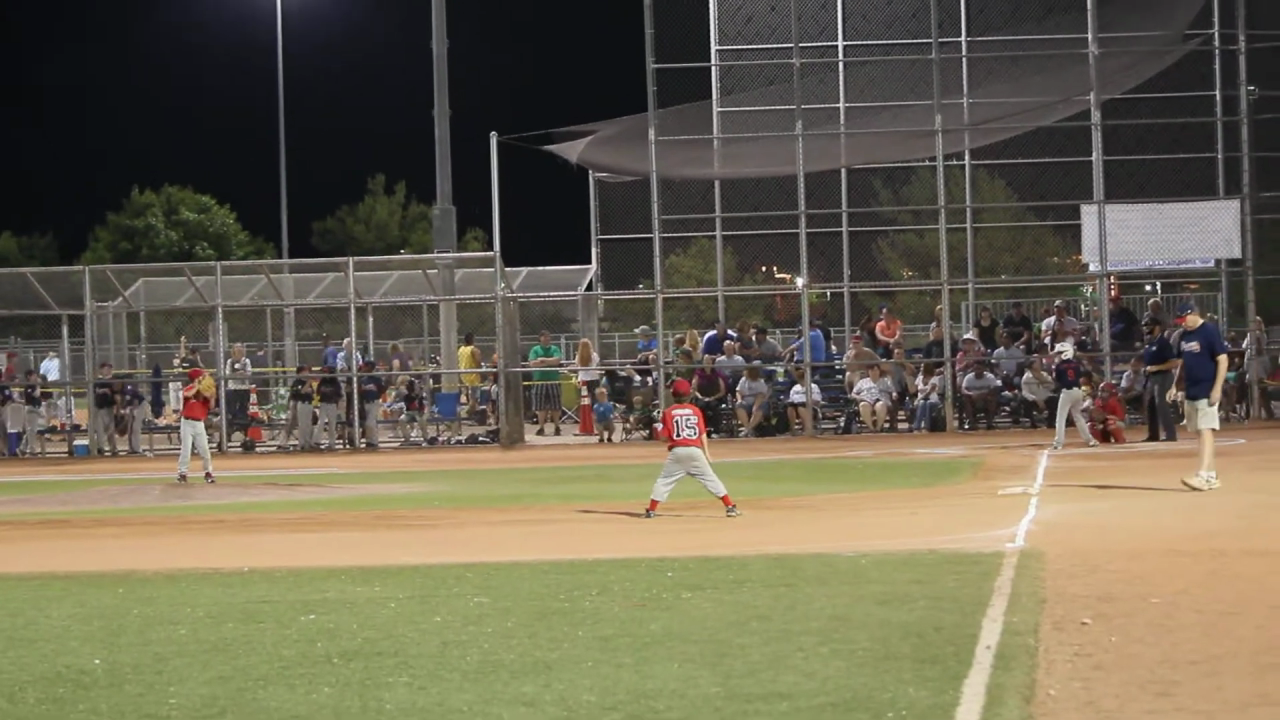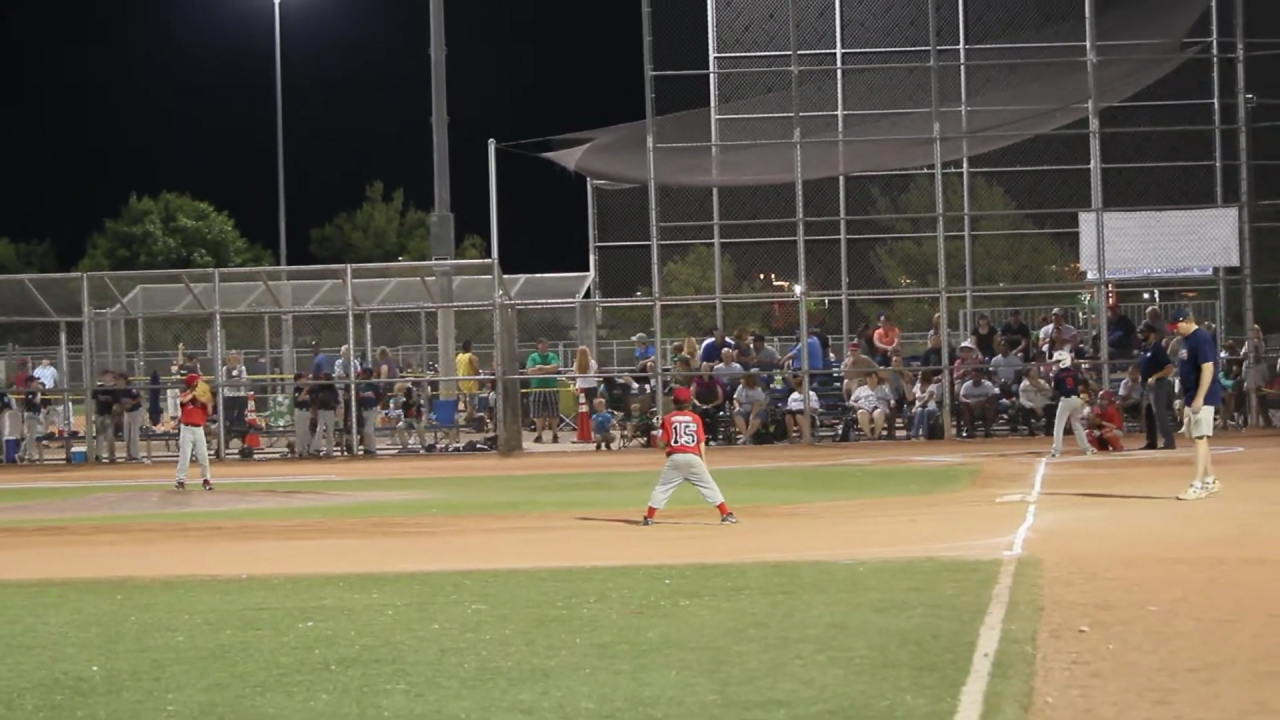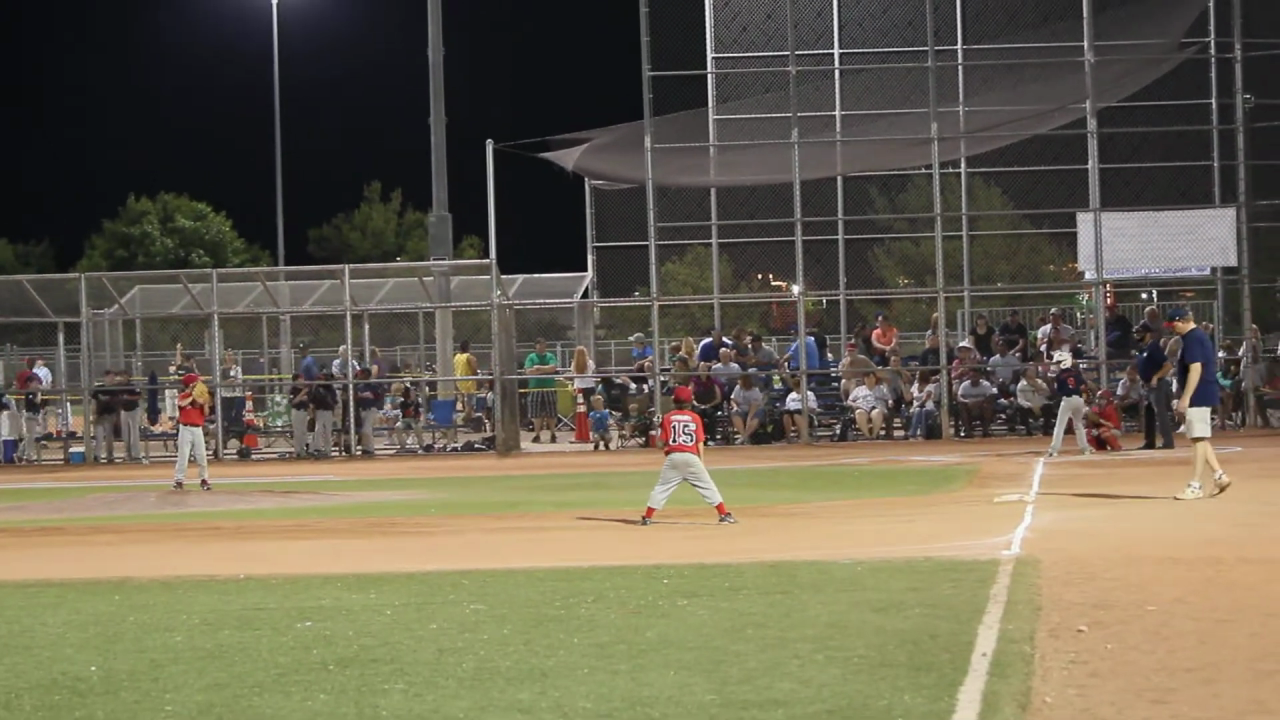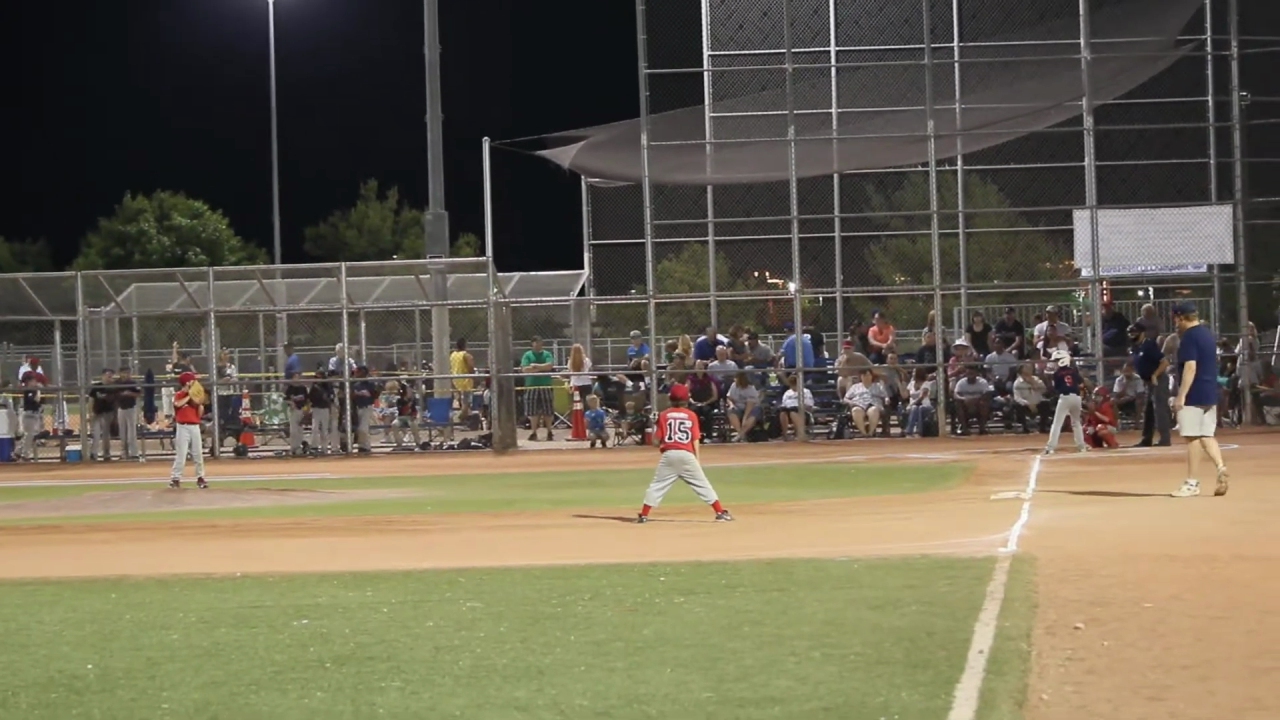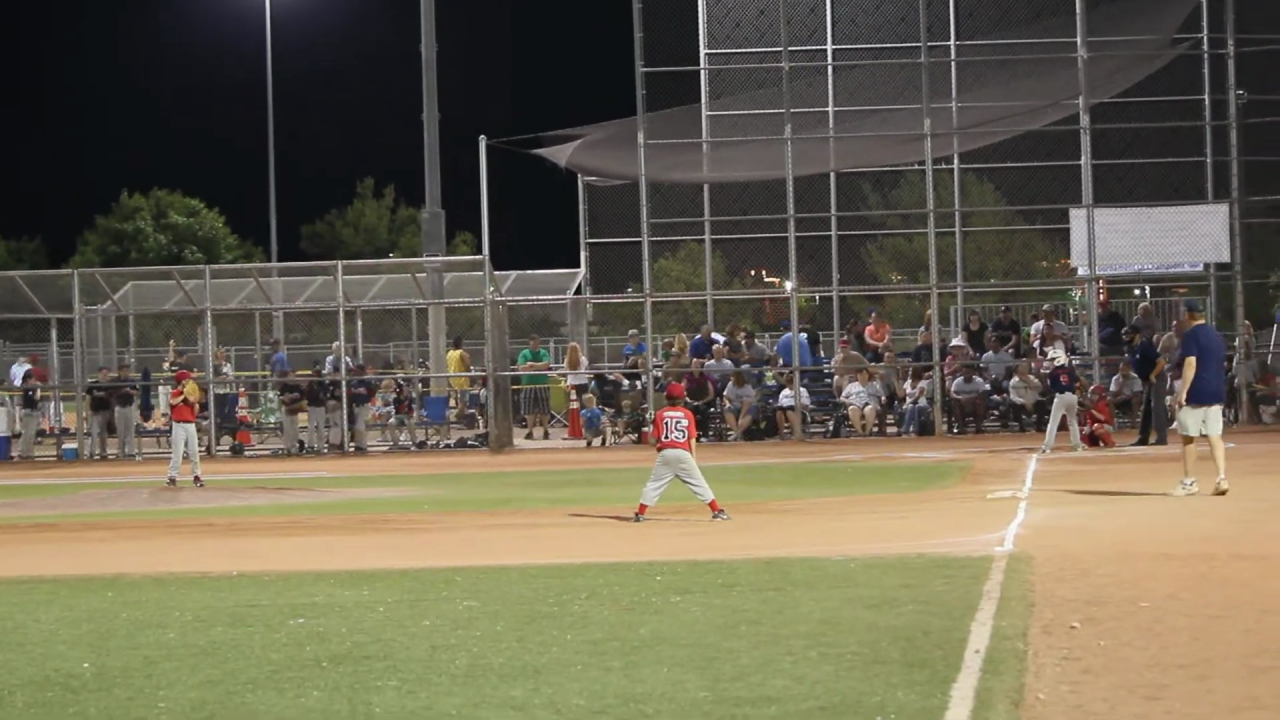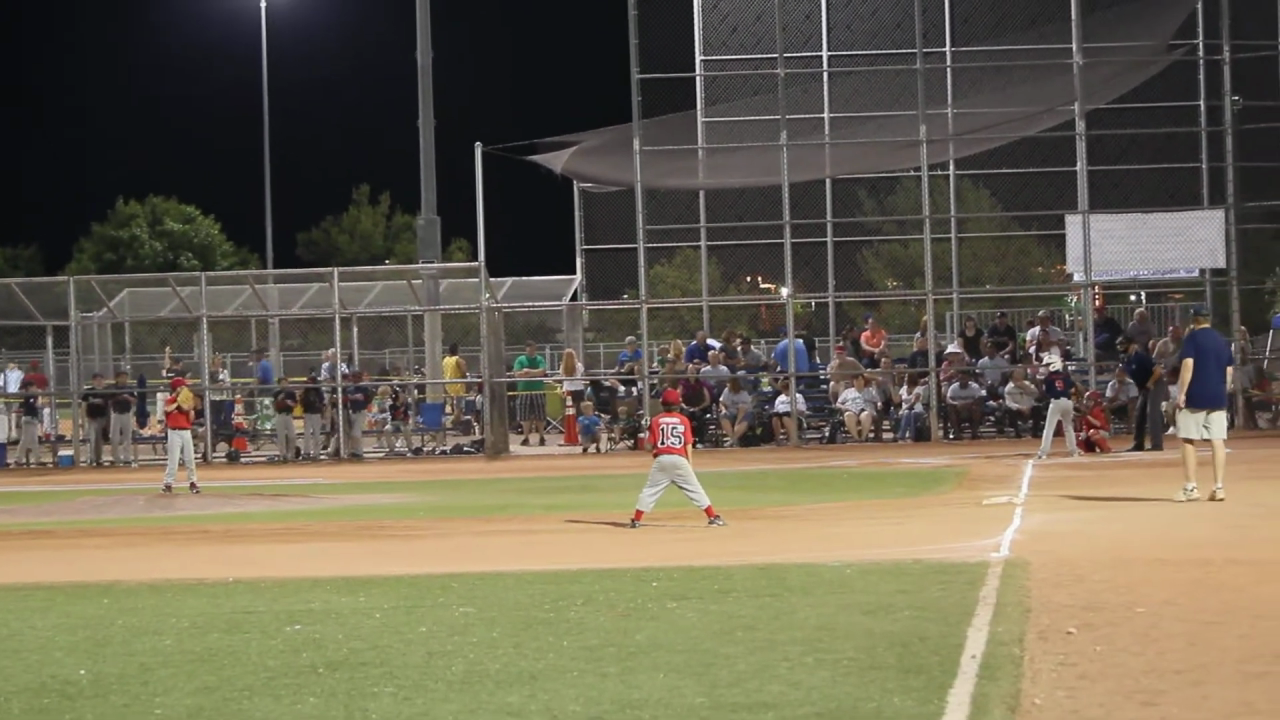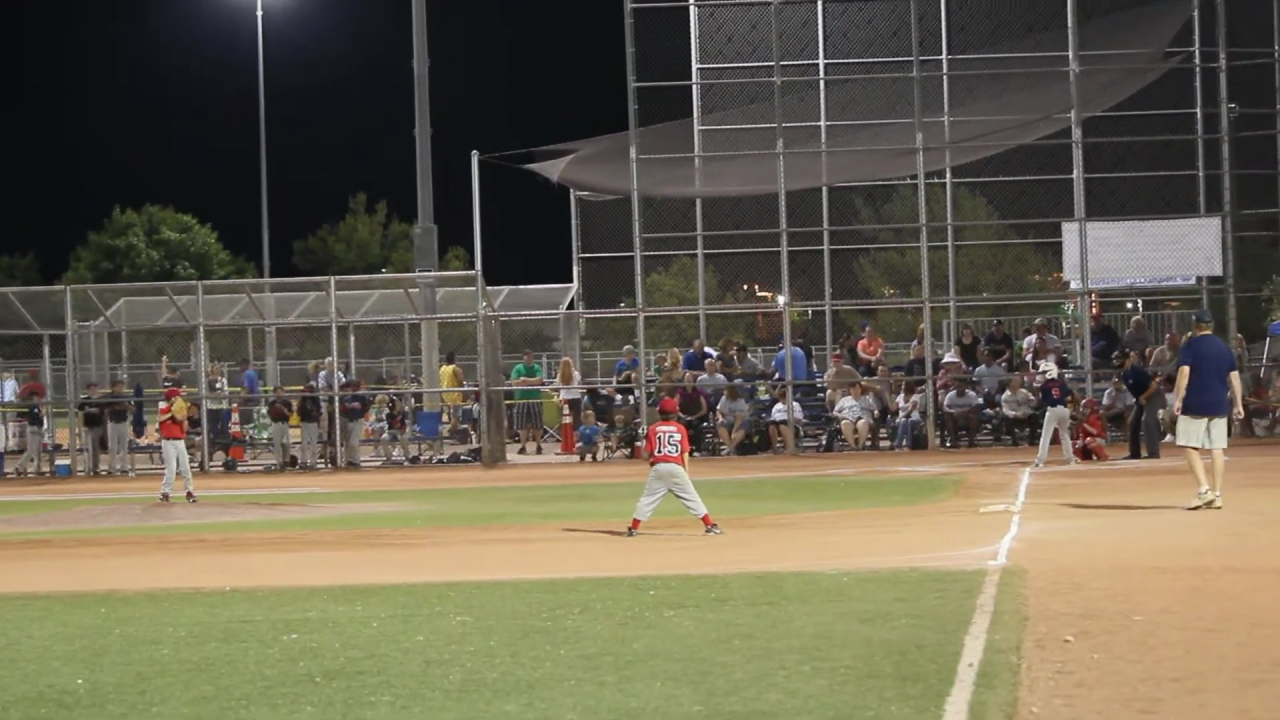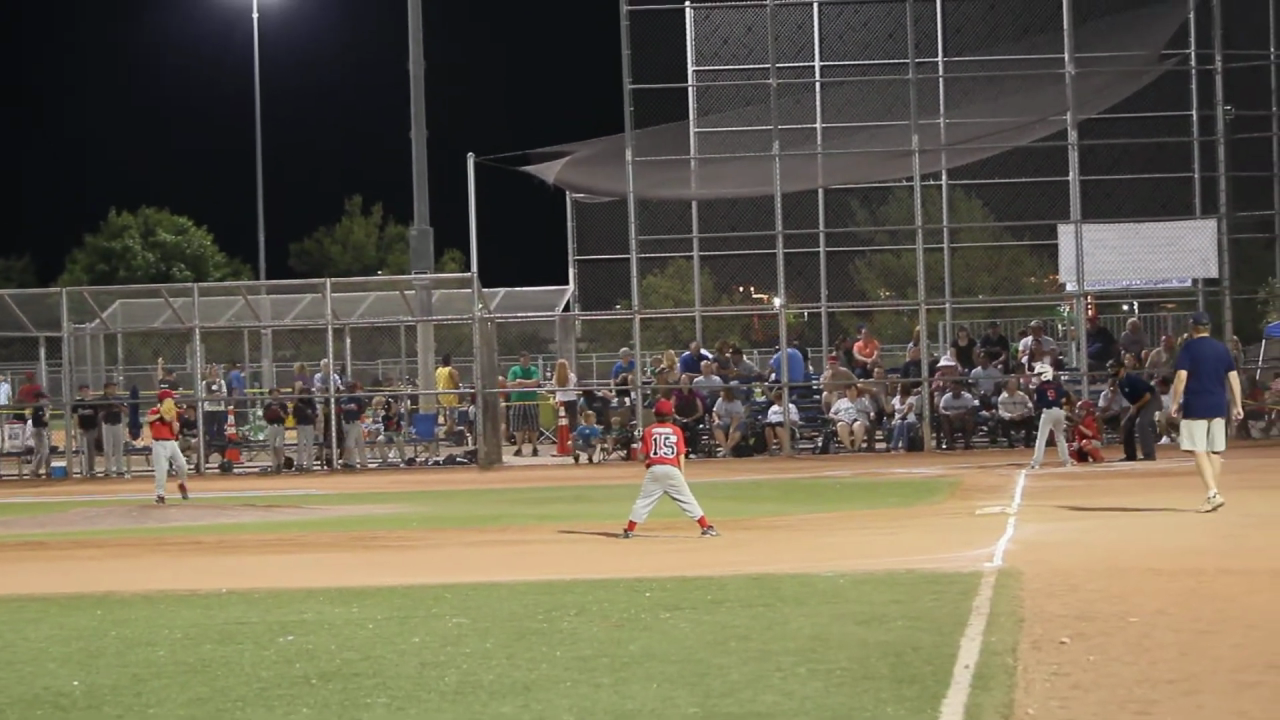
dt=0.2s
person 1, frame 1
left shoulder: (1211, 332)
right shoulder: (1184, 336)
left elbow: (1222, 361)
left wrist: (1217, 389)
right wrist: (1175, 387)
left hip: (1208, 391)
right hip: (1192, 392)
left knee: (1205, 431)
right knee: (1202, 433)
left ankle: (1202, 476)
right ankle: (1211, 477)
person 1, frame 2
left shoulder: (1201, 339)
right shoulder: (1189, 340)
left elbow: (1208, 369)
left wrist: (1199, 398)
right wrist: (1189, 398)
left hip: (1203, 397)
right hip: (1194, 397)
left knee: (1200, 438)
right knee: (1199, 439)
left ankle: (1197, 486)
right ankle: (1210, 481)
person 1, frame 3
left shoulder: (1192, 339)
right shoulder: (1199, 336)
left elbow: (1195, 370)
left wrist: (1185, 398)
left hip: (1198, 396)
right hip: (1207, 395)
left knee: (1199, 439)
right knee: (1202, 438)
left ankle: (1195, 486)
right ankle: (1219, 474)
person 1, frame 4
left shoulder: (1189, 336)
right shoulder: (1207, 334)
left elbow: (1190, 368)
left wrist: (1180, 395)
left hip: (1194, 394)
right hip: (1211, 393)
left knee: (1192, 437)
right knee: (1207, 436)
left ankle: (1192, 484)
right ankle: (1221, 469)
person 1, frame 5
left shoulder: (1191, 334)
right shoulder: (1216, 335)
left elbow: (1190, 364)
right elbow: (1220, 364)
left wrist: (1182, 392)
left hip: (1196, 393)
right hip: (1217, 392)
left knee: (1189, 437)
right knee: (1215, 436)
left ankle: (1189, 482)
right ankle: (1221, 479)
person 1, frame 6
left shoulder: (1192, 337)
right shoulder: (1222, 340)
left elbow: (1187, 365)
right elbow: (1229, 372)
left wrist: (1181, 393)
right wrist: (1223, 394)
left hip: (1195, 396)
right hip: (1218, 397)
left knee: (1188, 440)
right knee: (1217, 441)
left ankle: (1190, 487)
right ankle: (1218, 488)
person 1, frame 7
left shoulder: (1191, 345)
right shoulder: (1224, 347)
left elbow: (1184, 373)
right elbow: (1234, 377)
left wrist: (1177, 399)
right wrist: (1238, 404)
left hip: (1195, 404)
right hip: (1220, 404)
left knee: (1191, 447)
right knee: (1217, 450)
left ankle: (1204, 490)
right ankle: (1216, 495)
person 1, frame 8
left shoulder: (1188, 347)
right shoulder: (1222, 348)
left elbow: (1181, 377)
right elbow: (1234, 377)
left wrist: (1175, 402)
right wrist: (1237, 404)
left hip: (1195, 406)
right hip: (1218, 406)
left knee: (1199, 452)
right knee: (1215, 452)
left ankle: (1213, 494)
right ankle: (1213, 495)
